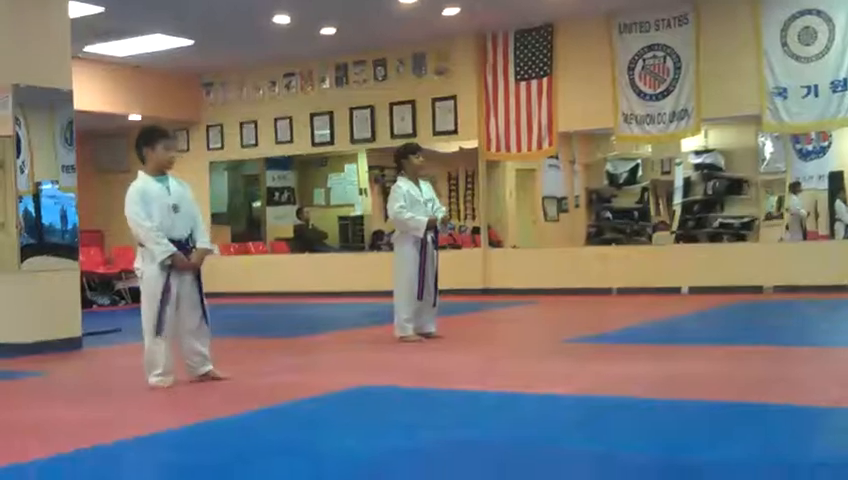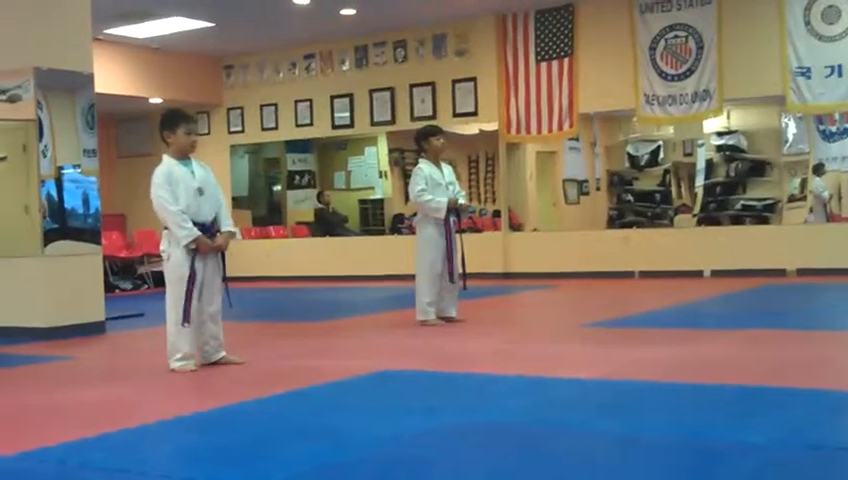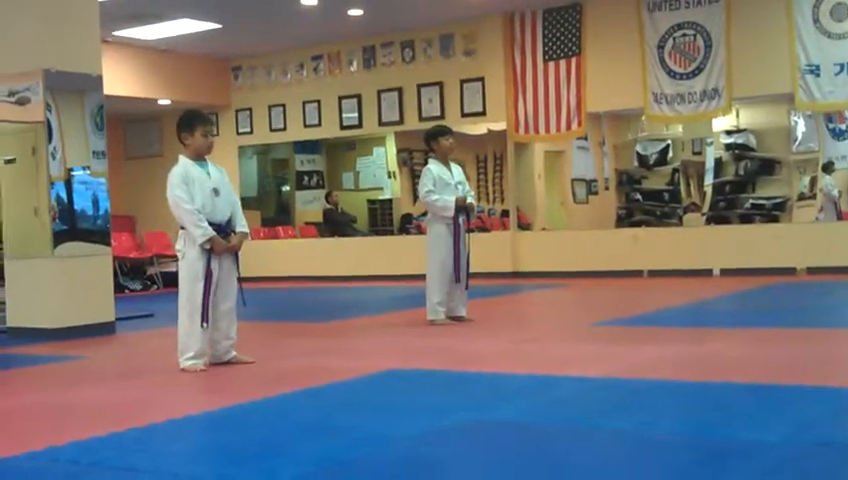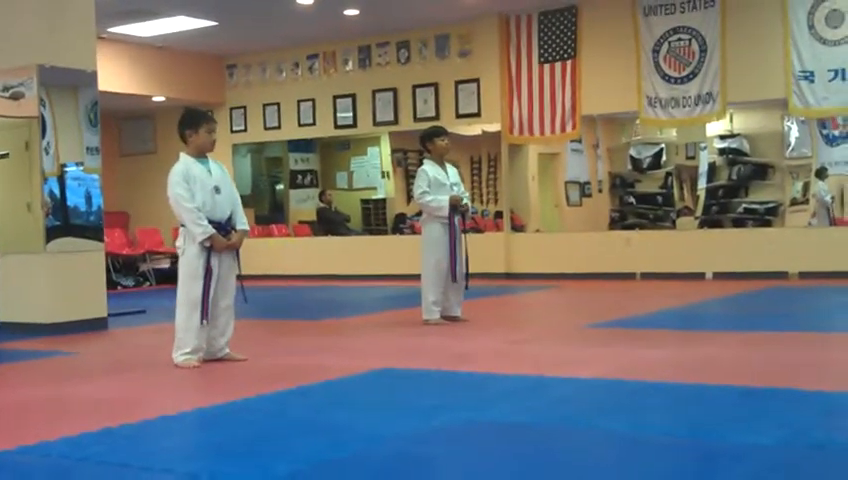
dt=0.5s
person 1, frame 1
left shoulder: (181, 186)
right shoulder: (138, 189)
left elbow: (196, 219)
right elbow: (144, 228)
left wrist: (201, 249)
right wrist: (172, 255)
left hip: (187, 259)
right hip: (156, 262)
left knee: (194, 316)
right knee: (158, 320)
left ankle: (202, 367)
right ankle: (159, 374)
person 1, frame 2
left shoulder: (203, 170)
right shoulder: (163, 173)
left elbow: (219, 202)
right elbow: (169, 212)
left wrist: (226, 232)
right wrist: (197, 239)
left hip: (211, 242)
right hip: (182, 245)
left knee: (212, 302)
right knee: (182, 303)
left ankle: (213, 352)
right ankle: (181, 358)
person 1, frame 3
left shoulder: (218, 171)
right shoulder: (179, 173)
left elbow: (233, 203)
right elbow: (185, 211)
left wrist: (240, 232)
right wrist: (211, 239)
left hip: (225, 242)
right hip: (197, 245)
left knee: (225, 301)
right knee: (195, 301)
left ankle: (223, 351)
right ankle: (192, 357)
person 1, frame 4
left shoulder: (219, 168)
right shoulder: (181, 170)
left elbow: (234, 200)
right elbow: (186, 209)
left wrist: (240, 230)
right wrist: (211, 236)
left hip: (226, 240)
right hip: (197, 242)
left knee: (224, 298)
right knee: (193, 297)
left ankle: (217, 348)
right ankle: (187, 352)
person 2, frame 1
left shoulder: (427, 187)
right shoulder: (399, 188)
left elbow: (437, 208)
right elbow: (397, 214)
left wrist: (441, 218)
right wrist: (424, 223)
left hip: (426, 241)
right hip: (409, 242)
left knee: (429, 285)
right knee: (408, 285)
left ankle: (425, 327)
right ankle: (405, 330)
person 2, frame 2
left shoulder: (448, 169)
right shoulder: (421, 170)
left elbow: (457, 192)
right elbow: (418, 196)
left wrist: (460, 204)
right wrist: (445, 204)
left hip: (447, 224)
right hip: (429, 225)
left knee: (450, 269)
right knee: (430, 269)
left ankle: (447, 311)
right ankle: (426, 314)
person 2, frame 3
left shoulder: (457, 169)
right shoulder: (430, 170)
left elbow: (467, 192)
right elbow: (426, 197)
left wrist: (469, 204)
right wrist: (453, 203)
left hip: (457, 224)
right hip: (440, 224)
left knee: (460, 268)
right knee: (440, 268)
left ankle: (456, 310)
right ankle: (437, 313)
person 2, frame 4
left shoulder: (452, 170)
right shoulder: (425, 170)
left elbow: (462, 193)
right elbow: (420, 197)
left wrist: (464, 204)
right wrist: (447, 202)
left hip: (452, 224)
right hip: (435, 224)
left knee: (456, 268)
right knee: (435, 268)
left ankle: (451, 310)
right ankle: (432, 313)
